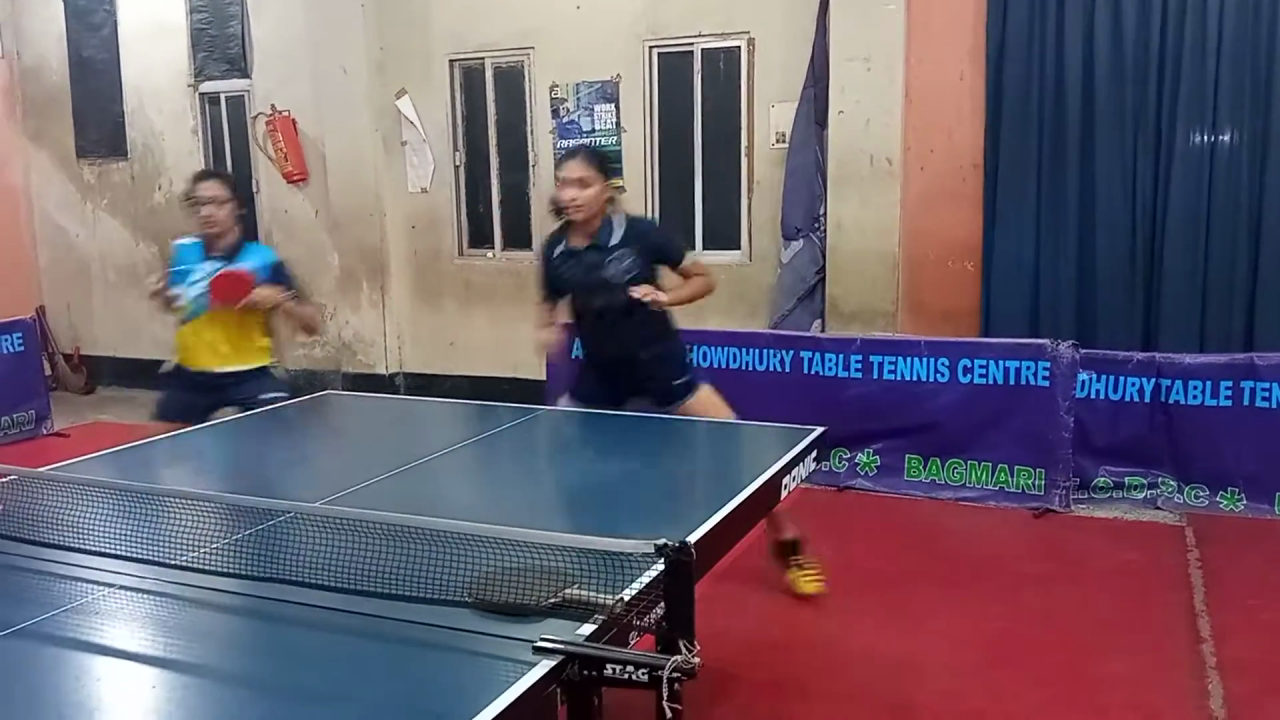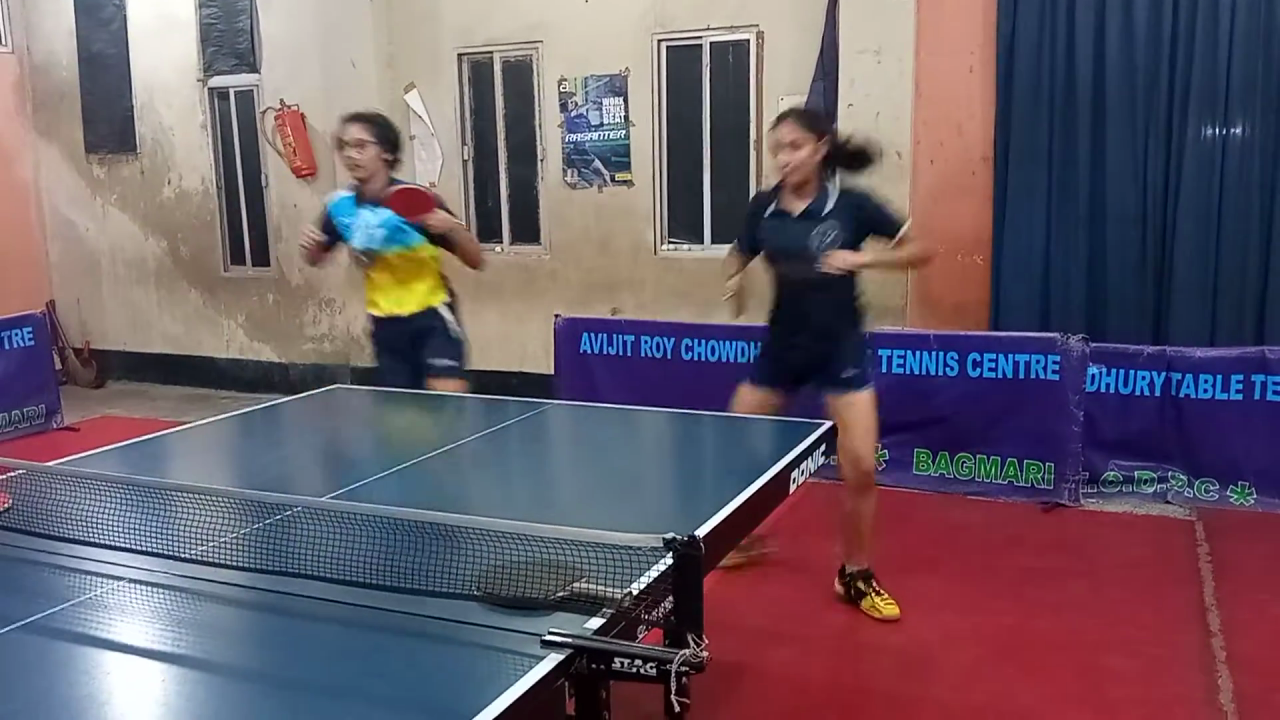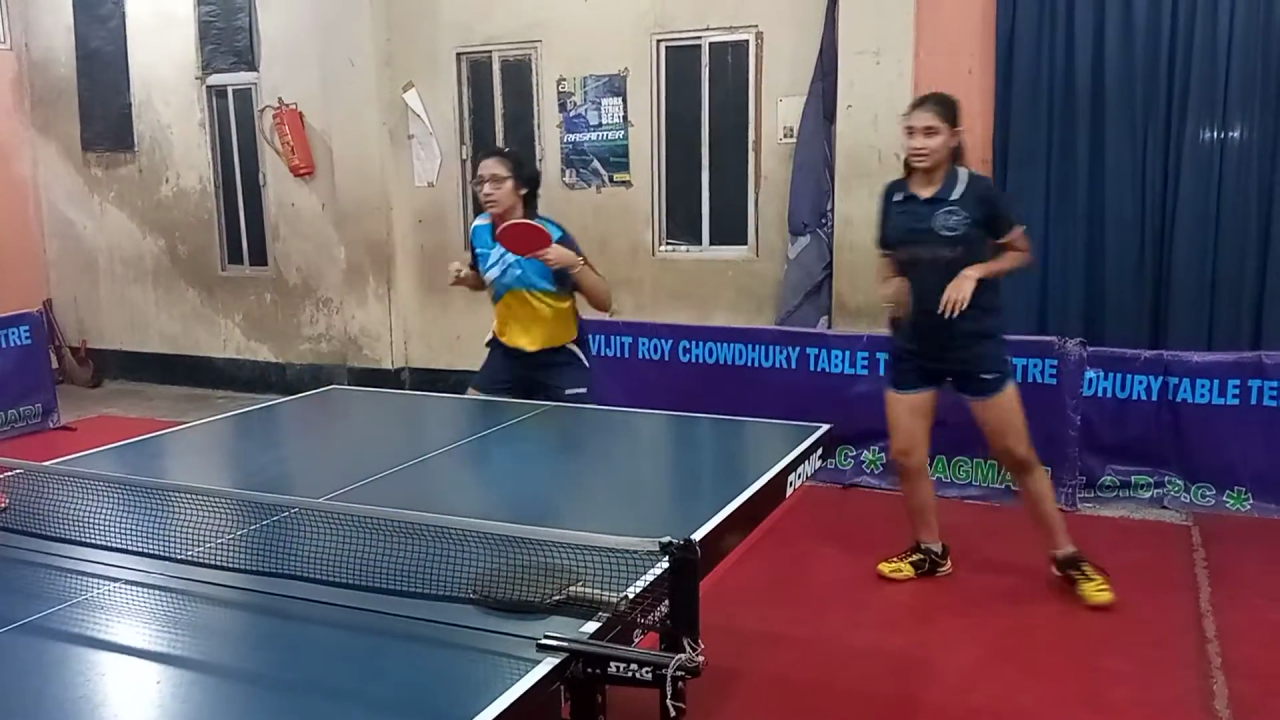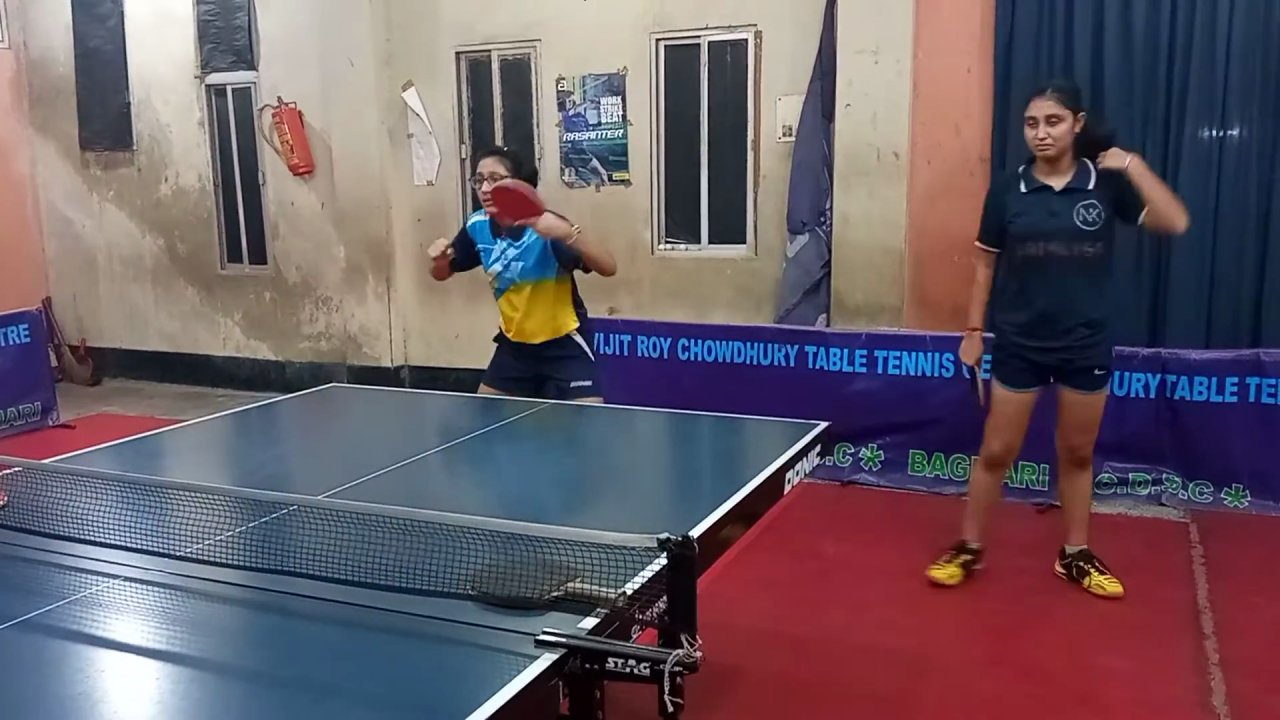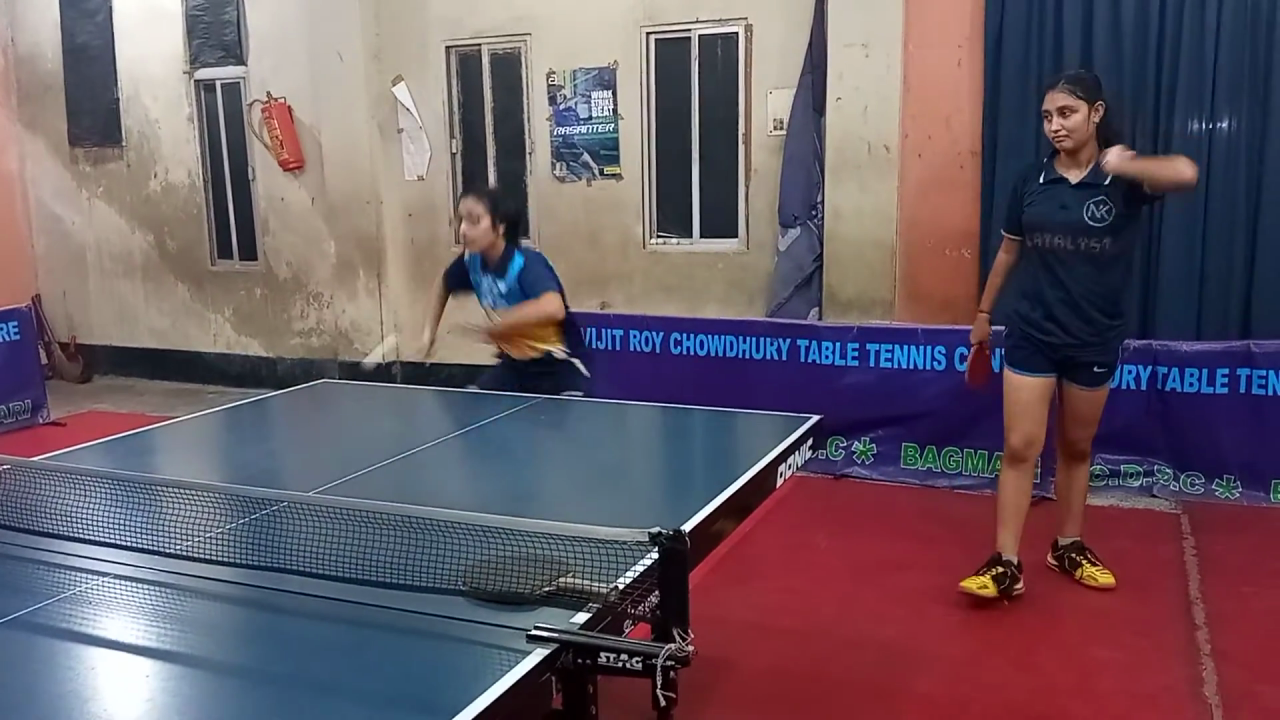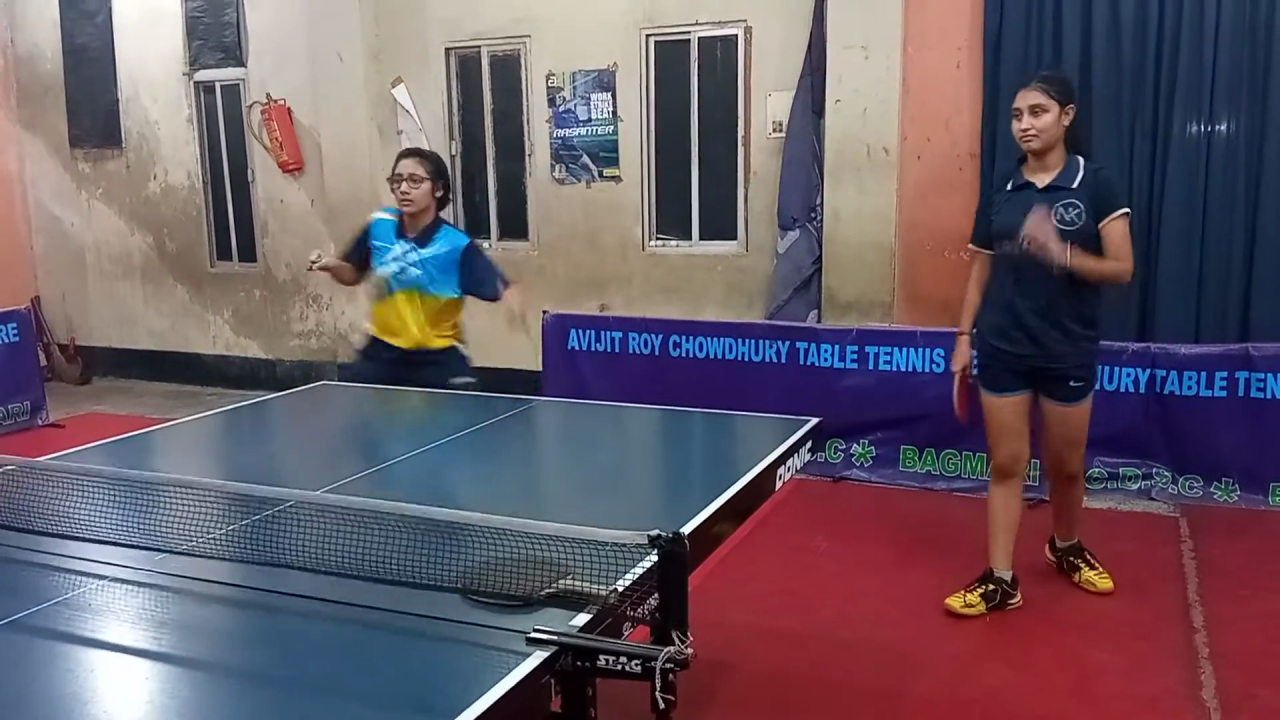
dt=0.4s
person 1, frame 1
left shoulder: (642, 233)
right shoulder: (555, 249)
left elbow: (703, 280)
right elbow: (550, 306)
left wrist: (662, 297)
right wrist: (549, 332)
left hip: (663, 369)
right hip: (600, 376)
left ankle: (787, 543)
person 1, frame 2
left shoulder: (854, 205)
right shoulder: (764, 208)
left elbow: (918, 250)
right elbow: (740, 256)
left wrist: (861, 259)
right wrist: (735, 278)
left hip: (841, 351)
right hip: (780, 351)
left knee: (861, 466)
left ankle: (855, 573)
right ankle: (748, 534)
person 1, frame 3
left shoulder: (980, 192)
right shoulder: (894, 197)
left elbow: (1016, 250)
left wrist: (973, 273)
right wrist: (892, 285)
left hip: (977, 345)
right hip: (913, 346)
left knee: (1019, 457)
right knee: (906, 456)
left ankle: (1066, 556)
right ankle: (931, 550)
person 1, frame 4
left shoulder: (1107, 185)
right shoulder: (1007, 189)
left elbow: (1176, 224)
right elbow: (985, 264)
left wrist: (1132, 165)
right wrist: (973, 330)
left hip: (1086, 343)
right hip: (1019, 343)
left knee: (1077, 454)
right knee: (996, 453)
left ankle: (1076, 555)
right ankle: (968, 548)
person 1, frame 5
left shoulder: (1128, 174)
right shoulder: (1031, 180)
left elbow: (1185, 173)
right elbow: (1009, 253)
left wrist: (1124, 162)
right wrist: (984, 314)
left hip: (1095, 339)
right hip: (1029, 334)
left knee: (1077, 448)
right knee: (1020, 449)
left ankle: (1067, 548)
right ankle: (1004, 564)
person 1, frame 6
left shoulder: (1096, 185)
right shoulder: (999, 190)
left elbow: (1121, 268)
left wrist: (1060, 253)
right wrist: (965, 335)
left hip: (1068, 351)
right hip: (1002, 349)
left knee: (1066, 467)
right knee: (1006, 466)
left ankle: (1066, 547)
right ankle: (1000, 580)
person 2, frame 1
left shoulder: (263, 263)
right shoulder: (183, 253)
left elbow: (312, 324)
left wrist: (280, 300)
right wrist: (161, 295)
left hip: (250, 373)
right hip: (193, 374)
person 2, frame 2
right shoulder: (339, 205)
left elbow: (476, 261)
right elbow: (319, 256)
left wrist: (453, 228)
right wrist: (311, 248)
left hip: (430, 319)
right hip: (386, 325)
person 2, frame 3
left shoulder: (552, 238)
right shoulder: (480, 230)
left elbow: (604, 302)
left wrist: (573, 263)
right wrist: (465, 278)
left hip: (558, 353)
right hip: (506, 350)
person 2, frame 4
left shoulder: (547, 226)
right shoulder: (477, 227)
left elbow: (609, 267)
right elbow: (442, 271)
left wrist: (568, 233)
right wrist: (439, 255)
left hip: (563, 344)
right hip: (515, 344)
person 2, frame 5
left shoulder: (528, 265)
right shoulder: (472, 259)
left elbow: (554, 310)
right elbow: (445, 286)
left wrist: (497, 324)
right wrist: (430, 330)
left hip: (556, 364)
right hip: (515, 363)
person 2, frame 6
left shoulder: (457, 247)
right shoulder: (378, 226)
left elbow: (503, 291)
right elbow: (351, 273)
left wrist: (513, 304)
right wrist: (331, 265)
left hip: (440, 352)
right hip: (386, 346)
